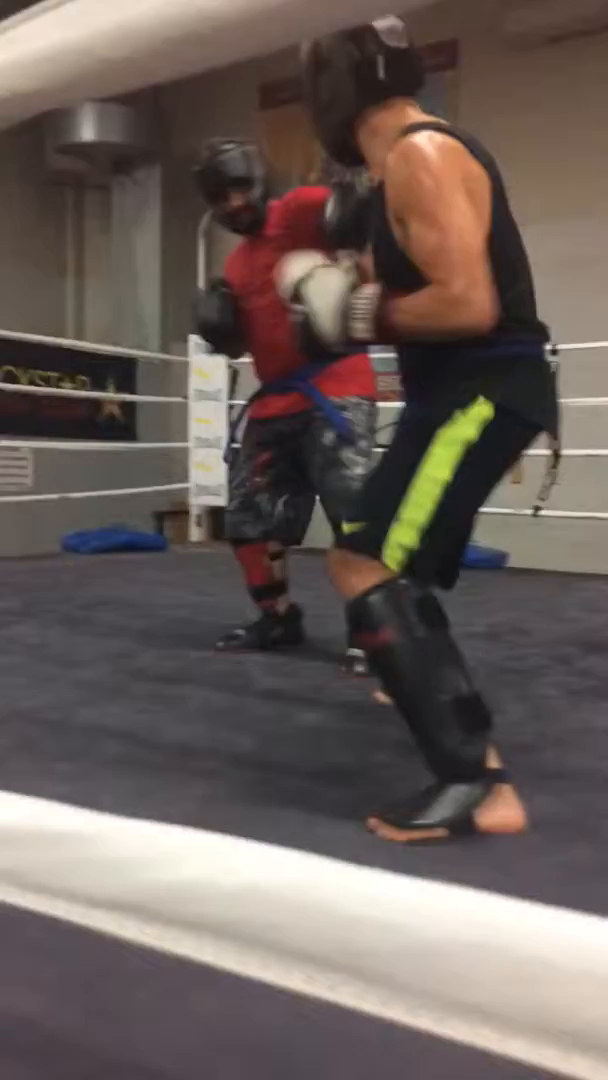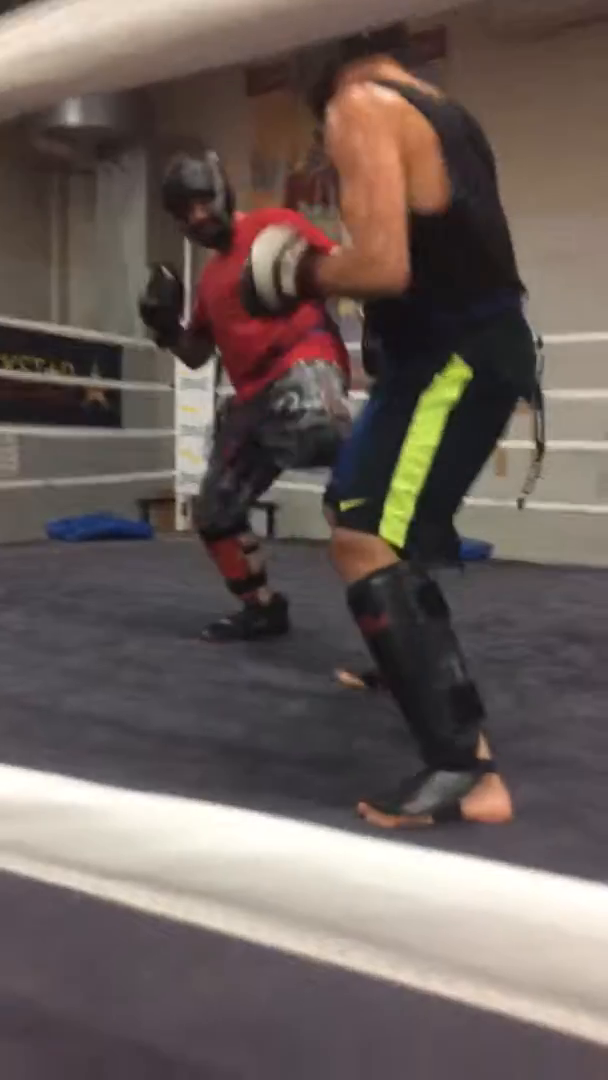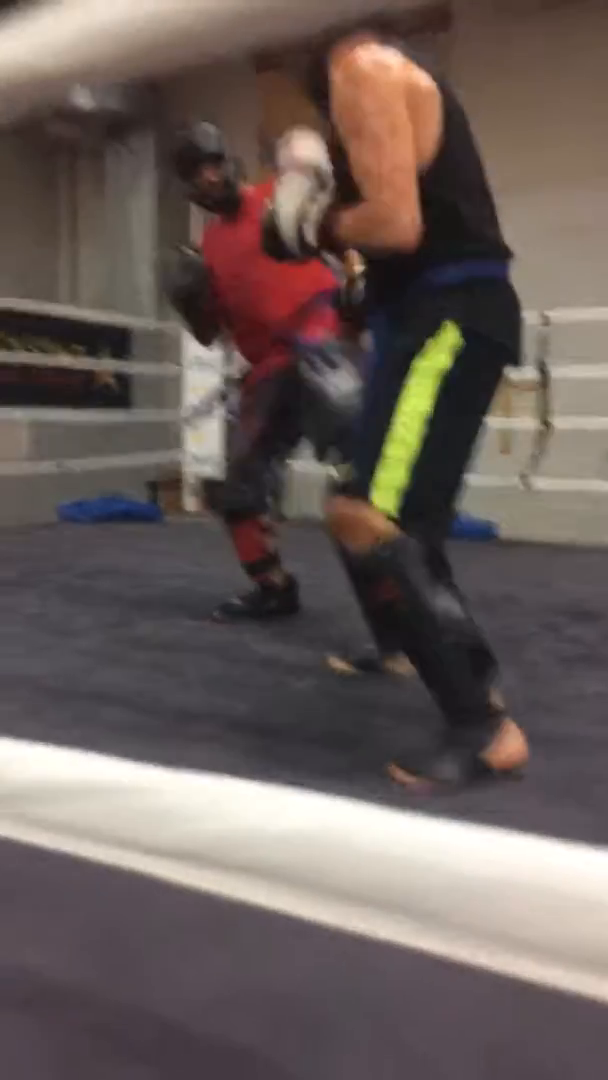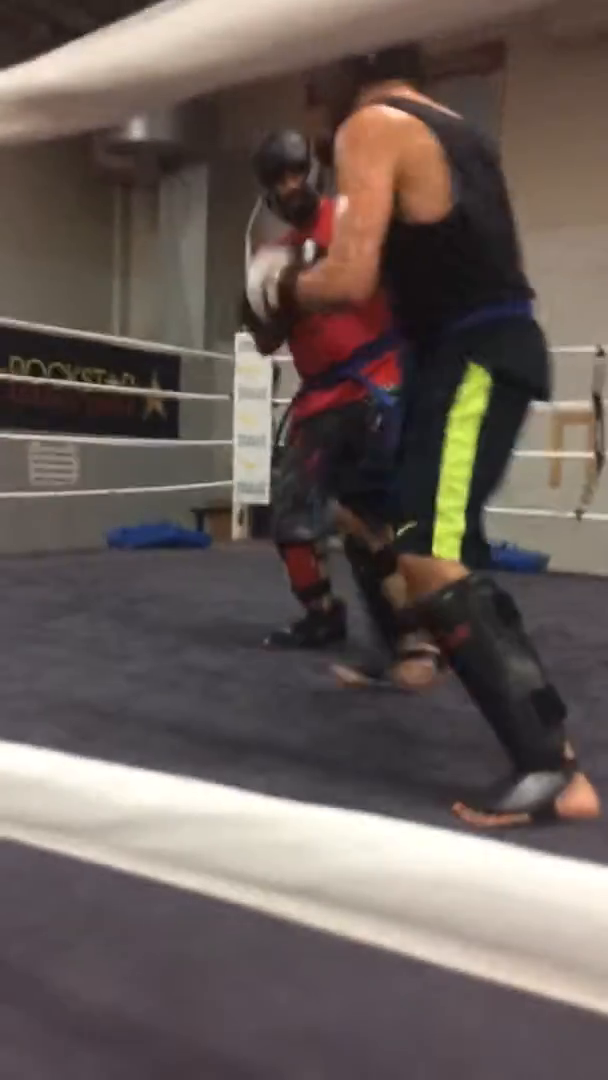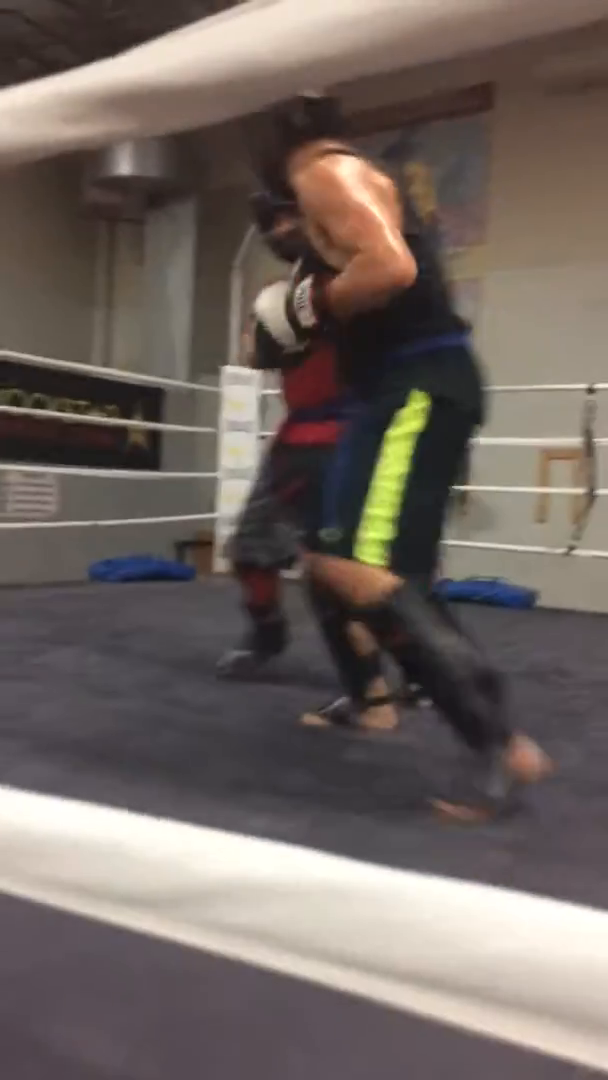
dt=0.2s
person 1, frame 1
left shoulder: (417, 153)
right shoulder: (408, 156)
left elbow: (470, 307)
left wrist: (360, 312)
right wrist: (353, 296)
left hip: (483, 390)
right hip: (461, 388)
left knee: (362, 567)
right knee: (384, 559)
left ankle: (478, 780)
right ankle: (422, 679)
person 1, frame 2
left shoulder: (362, 107)
right shoulder: (435, 109)
left elbow: (382, 269)
left wrist: (298, 272)
right wrist: (331, 258)
left hip: (457, 355)
right hip: (439, 351)
left knee: (364, 546)
right knee: (371, 539)
left ankle: (466, 769)
right ankle: (415, 674)
person 1, frame 3
left shoulder: (363, 69)
right shoulder: (411, 80)
left elbow: (398, 226)
left wrist: (312, 223)
right wrist: (330, 175)
left hip: (449, 318)
right hip: (430, 315)
left knee: (364, 515)
right knee: (365, 504)
left ankle: (483, 720)
right ankle: (426, 638)
person 1, frame 4
left shoulder: (378, 127)
right shoulder: (451, 127)
left elbow: (348, 279)
left wrist: (285, 285)
left hip: (476, 362)
right hip: (474, 355)
left knee: (432, 561)
right knee: (393, 531)
person 1, frame 5
left shoulder: (322, 176)
right shoulder: (350, 181)
left elbow: (394, 268)
left wrist: (310, 306)
left hip: (418, 386)
right hip: (391, 387)
left knee: (348, 566)
right knee: (352, 557)
left ankle: (496, 739)
person 2, frame 1
left shoulder: (297, 209)
right shoulder: (235, 264)
left elbow: (340, 206)
right elbow: (237, 345)
left wrist: (347, 206)
right wrist: (216, 327)
left hip: (332, 383)
right hip: (277, 400)
left knee: (353, 504)
right knee: (249, 518)
right ankle: (279, 618)
person 2, frame 2
left shoulder: (274, 225)
right shoulder: (208, 278)
right elbow: (195, 354)
right wrist: (164, 326)
left hip: (303, 358)
right hip: (252, 396)
left knee: (311, 424)
right knee: (216, 509)
right ankle: (262, 607)
person 2, frame 3
left shoulder: (278, 198)
right shoulder: (208, 247)
right elbow: (205, 334)
right wrist: (188, 303)
left hip: (317, 333)
right hip: (266, 368)
right knee: (236, 489)
right ankle: (273, 588)
person 2, frame 4
right shoulder: (279, 250)
right elbow: (266, 345)
left hip: (380, 377)
right hip: (319, 396)
left knee: (394, 495)
right knee: (292, 518)
right ankle: (322, 615)
person 2, frame 5
right shoulder: (280, 288)
right elbow: (255, 353)
right wrist: (273, 338)
right hip: (304, 433)
right knee: (253, 545)
right ankle: (265, 632)
